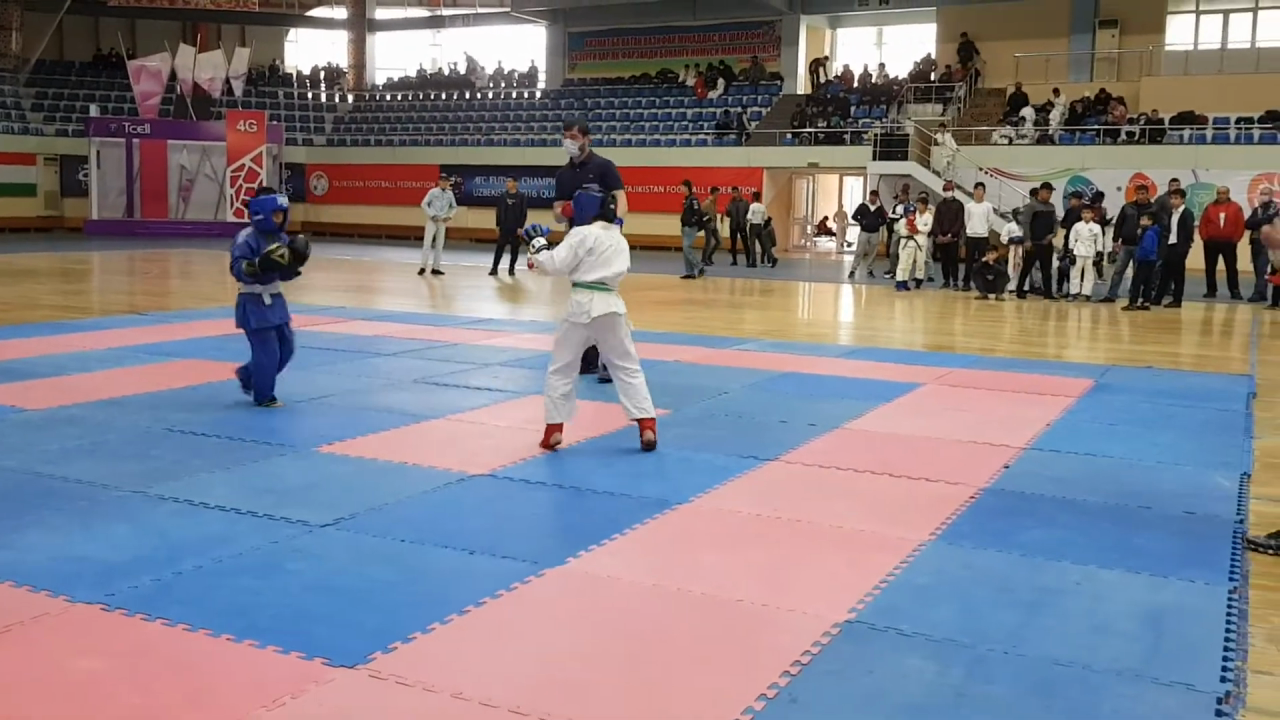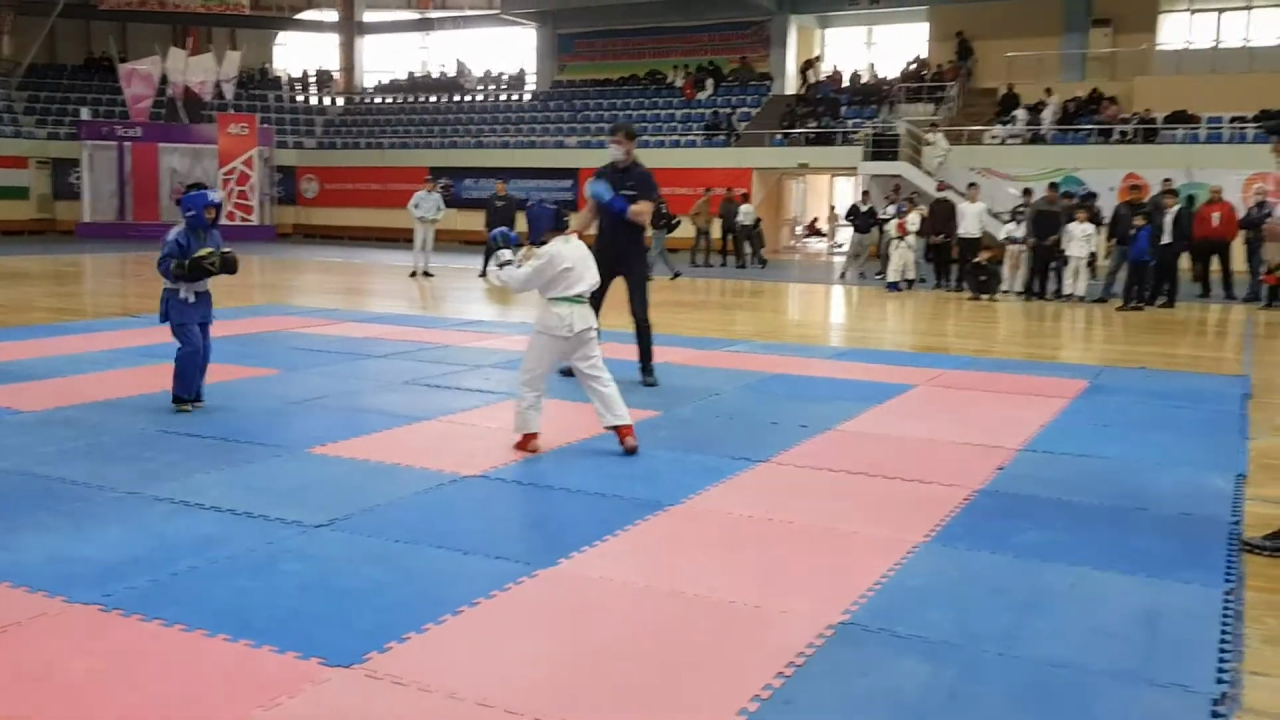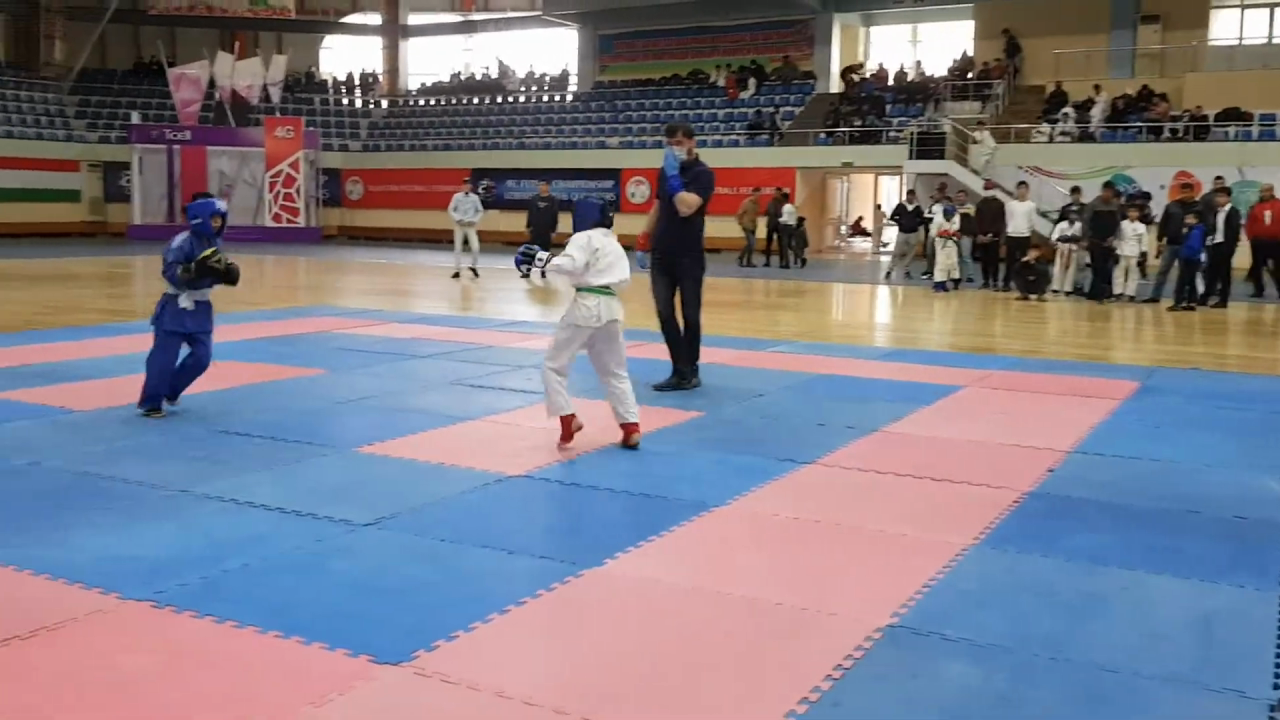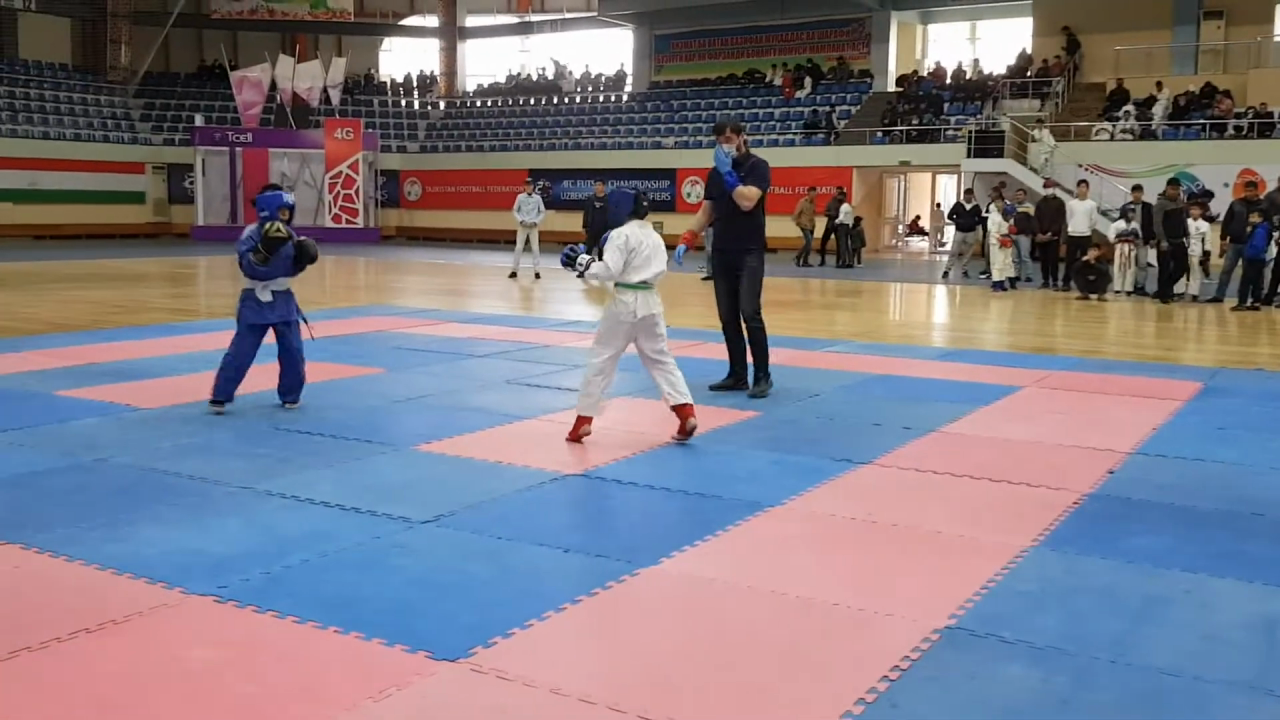
dt=0.4s
person 1, frame 1
left shoulder: (603, 167)
right shoulder: (563, 174)
left elbow: (620, 201)
right elbow: (557, 211)
right wrist: (568, 211)
right ankle: (589, 359)
person 1, frame 2
left shoulder: (643, 176)
right shoulder: (603, 173)
left elbow: (643, 216)
right elbow: (590, 210)
left wrist: (612, 200)
right wrist: (572, 236)
left hip: (633, 255)
right hip: (603, 252)
left knee: (639, 314)
right knee: (588, 307)
left ankle: (647, 368)
person 1, frame 3
left shoulder: (703, 174)
right shoulder: (665, 172)
left elbow: (686, 208)
left wrist: (673, 176)
right wrist: (644, 244)
left hip: (689, 256)
right hip: (661, 254)
left knee: (691, 317)
right knee: (665, 315)
left ankle: (692, 369)
right ankle: (681, 373)
person 1, frame 4
left shoulder: (757, 166)
right shoulder: (716, 171)
left elbow: (747, 201)
right elbow: (705, 211)
left wrist: (727, 173)
right wrist: (686, 241)
left hip: (749, 252)
right hip: (721, 253)
left knee: (750, 312)
right knee: (727, 316)
left ankle: (762, 376)
right ankle: (738, 375)
person 2, frame 1
left shoulder: (582, 235)
right shoulder: (620, 240)
left elbow: (554, 264)
left wrist: (538, 245)
left hip: (582, 306)
right hip: (611, 306)
left knee: (561, 368)
right knee: (628, 366)
left ankle: (554, 430)
right ankle: (647, 427)
person 2, frame 2
left shoulder: (548, 253)
right shoulder: (581, 248)
left elbow: (519, 281)
left wrist: (504, 257)
left hip: (556, 318)
right hip: (583, 317)
left knee: (532, 377)
right knee: (598, 376)
left ankle: (529, 436)
right ankle: (625, 433)
person 2, frame 3
left shoulder: (584, 239)
right shoulder: (616, 246)
left elbow: (571, 266)
right elbow: (620, 278)
left wrist: (542, 259)
left hip: (584, 309)
right hip: (611, 309)
left knee: (555, 364)
right knee: (615, 371)
left ankle: (568, 418)
right ankle: (631, 428)
person 2, frame 4
left shoulder: (620, 235)
right shoulder: (655, 237)
left elbow: (608, 271)
left wrist: (582, 262)
left hip: (624, 304)
right hip: (650, 303)
left knee: (600, 361)
right knee: (661, 360)
left ankle: (583, 422)
right ankle: (686, 415)
person 3, frame 1
left shoulder: (280, 238)
right shoulder: (247, 239)
right elbow: (238, 270)
left wrist: (295, 263)
right wrist: (261, 264)
left hip: (274, 300)
right hip: (253, 303)
left knee: (286, 348)
right knee: (267, 352)
left ankle: (248, 376)
right ankle: (263, 395)
person 3, frame 2
left shoulder: (213, 234)
right shoulder: (178, 236)
right elbow: (165, 267)
left wrist: (224, 264)
right wrist: (189, 267)
left hip: (200, 298)
right hip: (178, 299)
left knee: (201, 349)
right knee: (192, 347)
left ankle: (190, 393)
right ankle: (182, 396)
person 3, frame 3
left shoulder: (215, 243)
right shoulder: (181, 243)
right elbow: (171, 274)
left wrist: (224, 274)
right wrist: (197, 268)
left hip: (201, 307)
right hip: (176, 307)
left knee: (201, 357)
right knee: (163, 357)
left ankle: (170, 390)
right ankle: (151, 401)
person 3, frame 4
left shoulder: (288, 233)
right shoulder: (251, 235)
right elbow: (249, 268)
left wrist: (303, 258)
right wrist: (265, 249)
left hip: (283, 298)
right hip: (256, 300)
left knee: (292, 349)
right knee: (242, 350)
left ankle: (289, 394)
right ankle: (221, 396)
